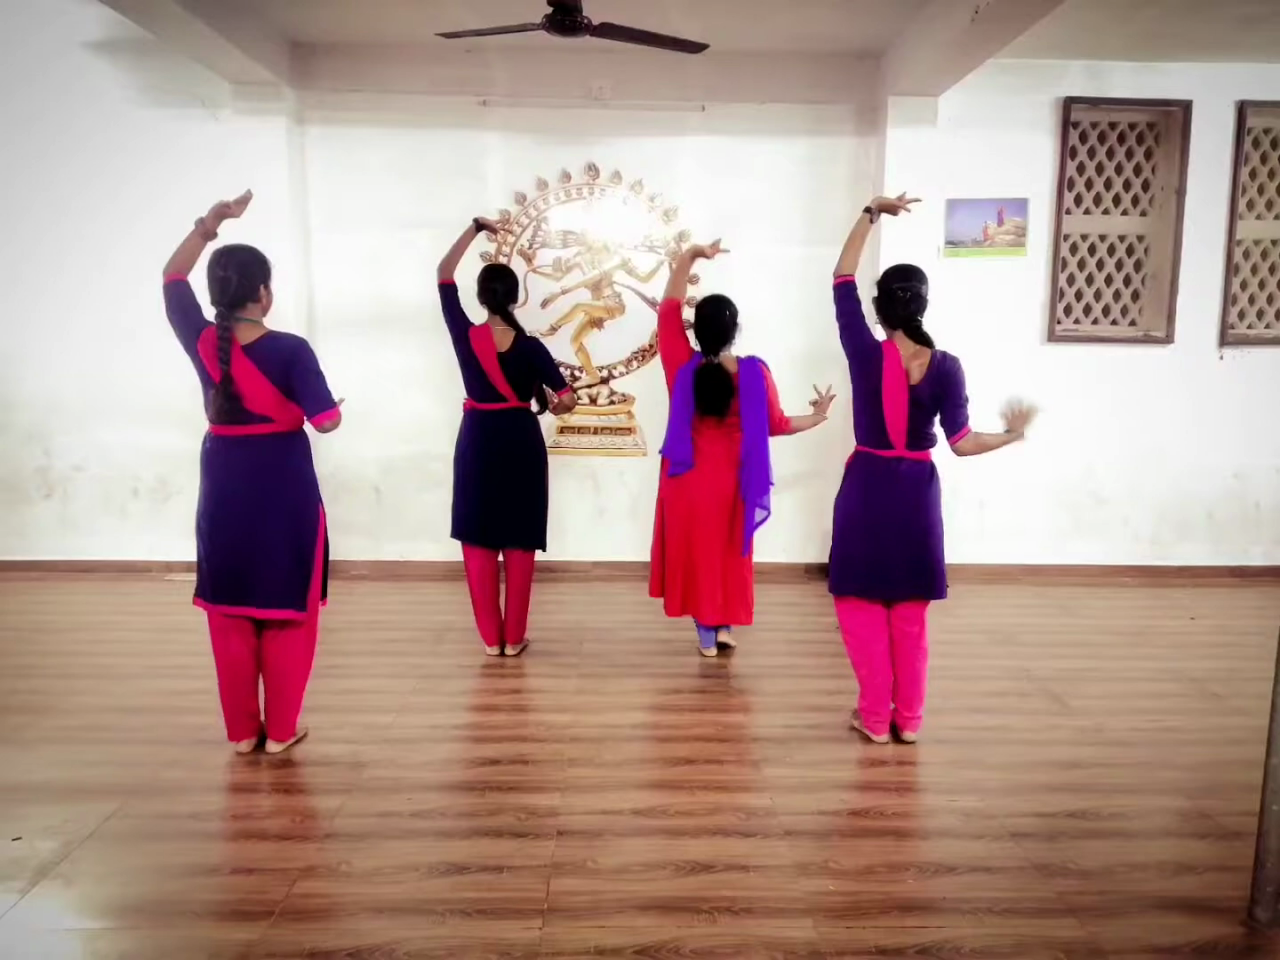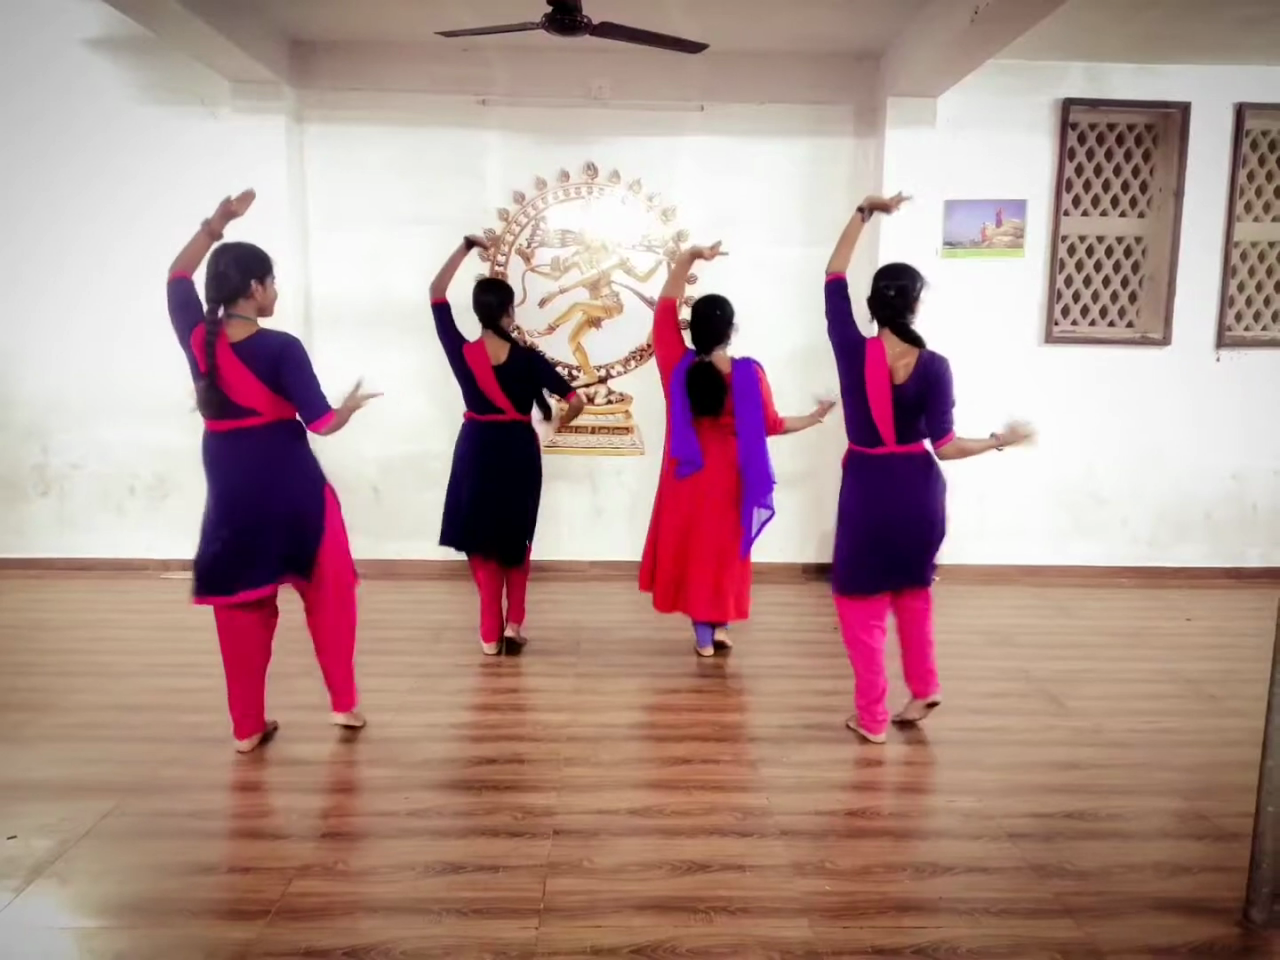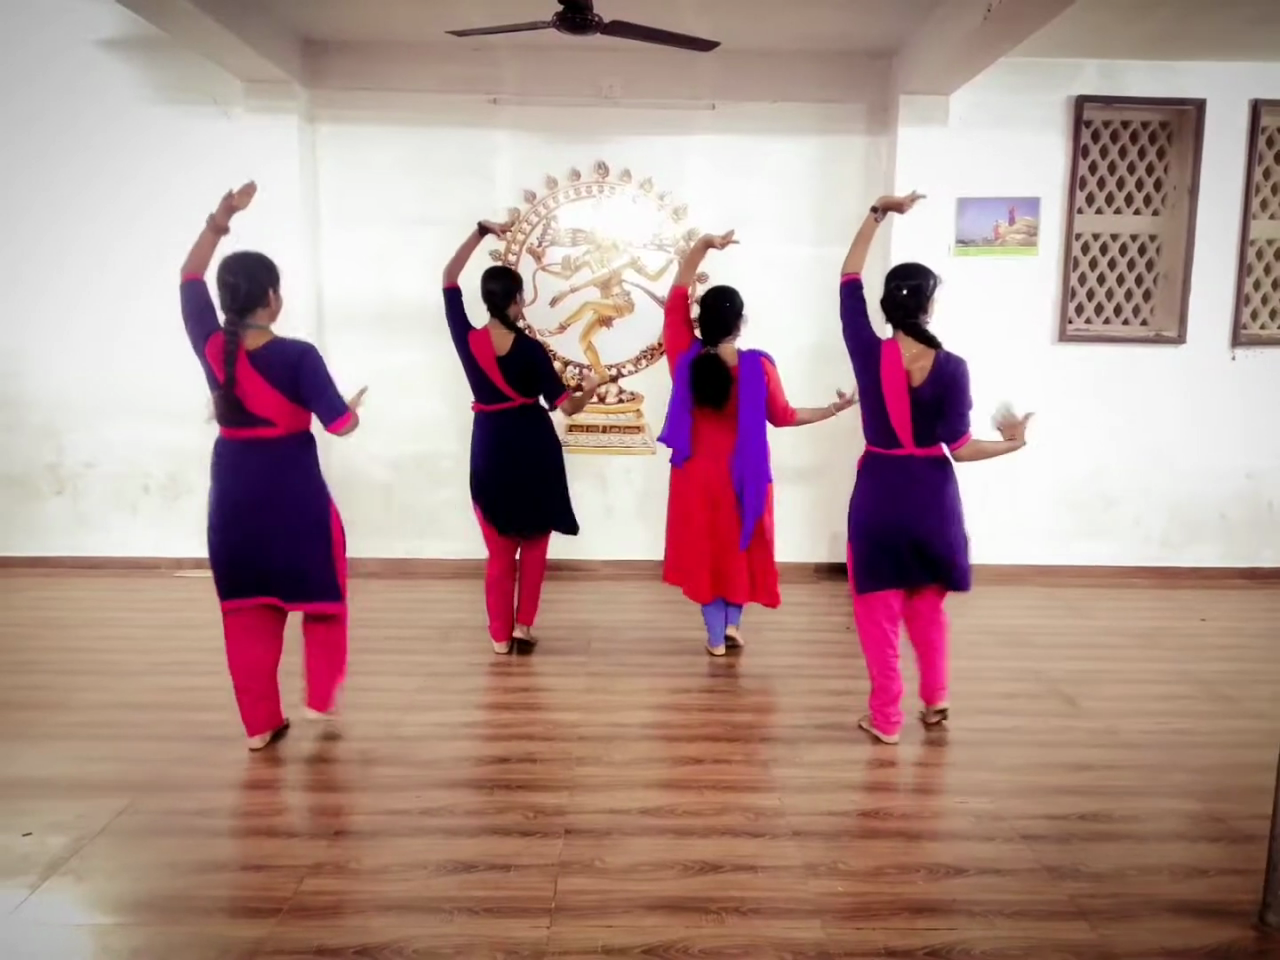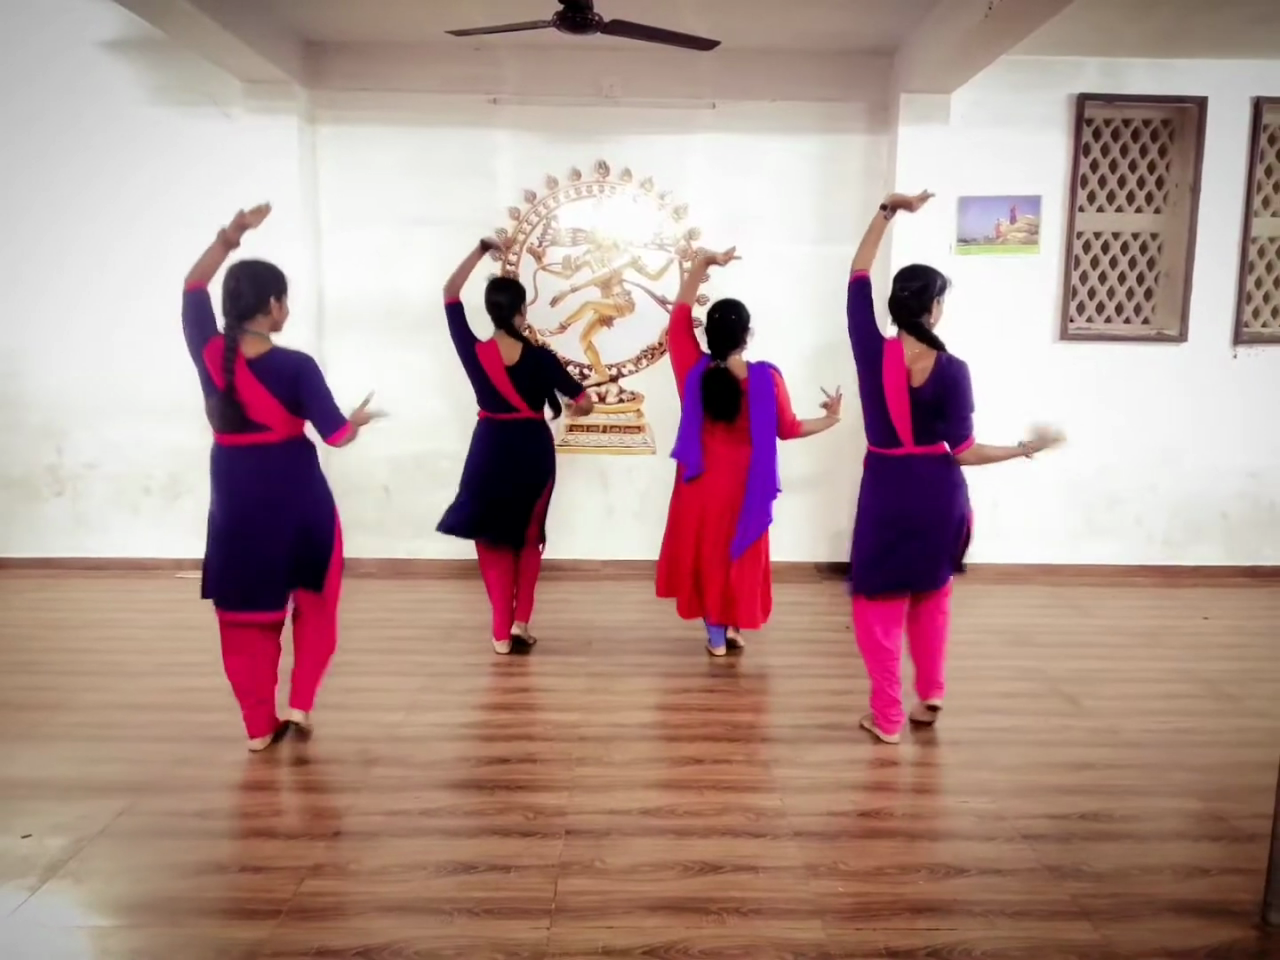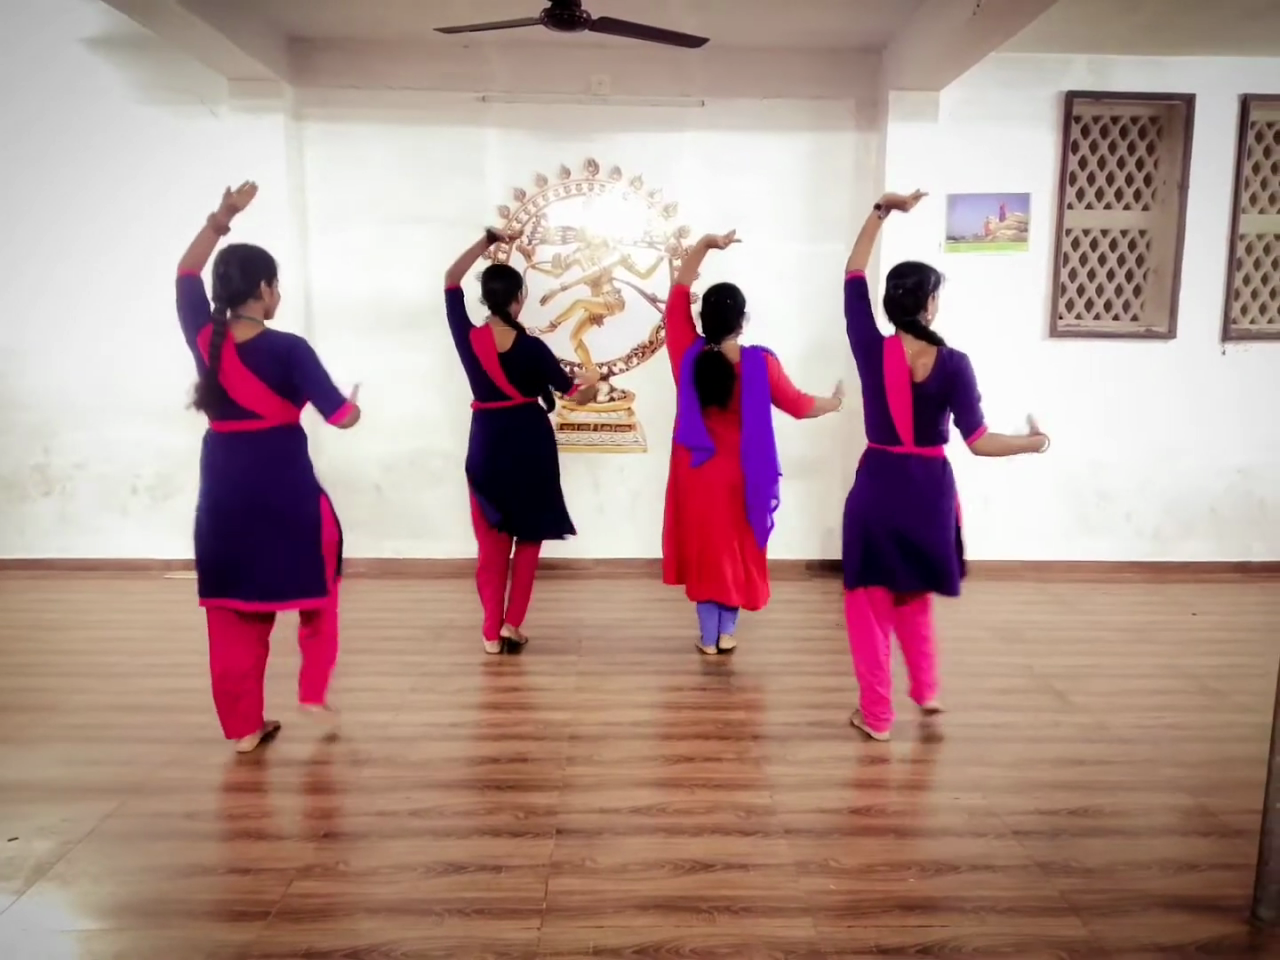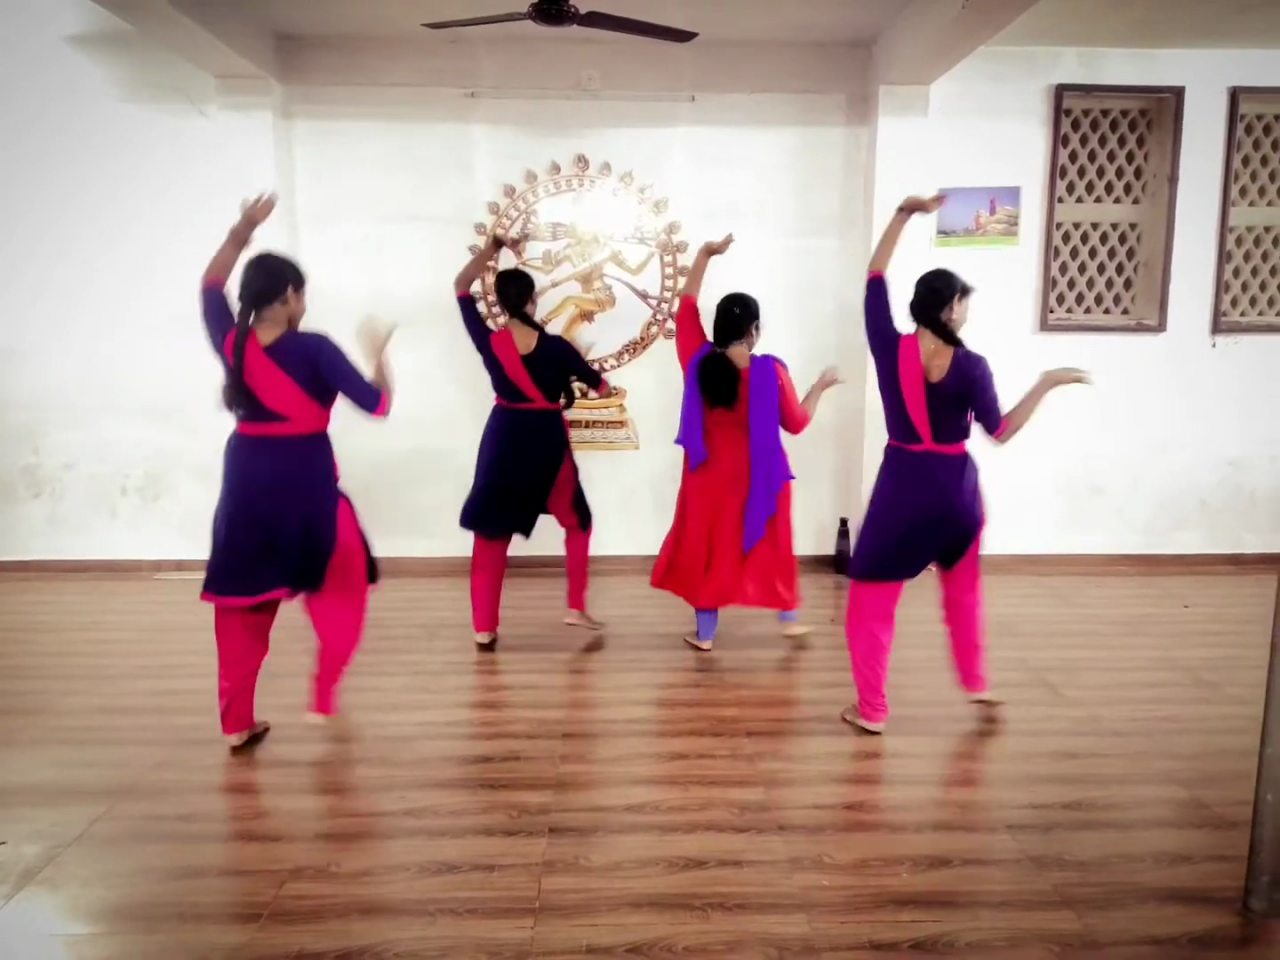
dt=0.4s
person 1, frame 1
left shoulder: (203, 343)
right shoulder: (290, 350)
left elbow: (172, 277)
right elbow: (326, 421)
left wrist: (210, 222)
right wrist: (332, 407)
left hip: (224, 488)
right hip: (284, 489)
left knee: (231, 612)
right knee: (287, 612)
left ankle: (242, 730)
right ankle: (281, 730)
person 1, frame 2
left shoulder: (197, 340)
right shoulder: (281, 348)
left elbow: (177, 276)
right elbow: (322, 423)
left wrist: (217, 222)
right wrist: (353, 401)
left hip: (230, 489)
right hip: (290, 484)
left knee: (241, 606)
right knee: (330, 589)
left ankle: (247, 727)
right ankle: (344, 703)
person 1, frame 3
left shoulder: (212, 346)
right shoulder: (297, 356)
left elbow: (191, 278)
right elbow: (341, 424)
left wrist: (221, 217)
right wrist: (351, 405)
left hip: (235, 494)
right hip: (295, 494)
left knee: (248, 609)
right knee: (322, 597)
left ankle: (260, 724)
right ankle: (320, 699)
person 1, frame 4
left shoulder: (210, 355)
right shoulder: (295, 366)
left elbow: (193, 286)
right elbow: (336, 435)
left wrist: (232, 234)
right wrist: (359, 417)
left hip: (236, 500)
right hip: (297, 495)
left knee: (245, 612)
right knee: (316, 602)
left ankle: (259, 725)
right ankle: (301, 702)
person 1, frame 5
left shoulder: (203, 339)
right shoulder: (287, 349)
left elbow: (187, 273)
right elbow: (343, 416)
left wrist: (222, 216)
right wrist: (352, 405)
left hip: (223, 491)
right hip: (286, 490)
left knee: (234, 613)
right knee: (315, 594)
left ankle: (244, 727)
right ankle: (313, 693)
person 1, frame 6
left shoulder: (232, 344)
right shoulder: (313, 348)
left elbow: (211, 287)
right elbow: (377, 405)
left wrist: (243, 231)
right wrist: (377, 353)
left hip: (246, 487)
right hip: (306, 488)
left knee: (244, 611)
right knee: (341, 594)
left ankle: (238, 723)
right ankle: (322, 701)
person 2, frame 1
left shoulder: (865, 353)
right shoulder: (945, 367)
left elbow: (842, 279)
right elbow: (962, 443)
left wrist: (872, 213)
right wrist: (1013, 432)
left hip: (867, 487)
right hip: (917, 491)
left knee: (862, 607)
right knee: (910, 613)
left ankle: (874, 717)
right ankle: (909, 718)
person 2, frame 2
left shoulder: (853, 351)
right shoulder: (933, 367)
left elbow: (834, 277)
right elbow: (945, 447)
left wrist: (865, 212)
right wrist: (1005, 439)
left hip: (866, 488)
right hip: (917, 489)
left knee: (862, 607)
right knee: (912, 594)
left ankle: (872, 718)
right ankle: (924, 689)
person 2, frame 3
left shoulder: (868, 352)
right shoulder: (950, 368)
left elbow: (849, 280)
right elbow: (960, 448)
left wrist: (878, 213)
right wrist: (1011, 441)
left hip: (879, 490)
right hip: (932, 493)
left knee: (878, 609)
right knee: (926, 602)
left ankle: (885, 718)
right ankle: (935, 696)
person 2, frame 4
left shoulder: (872, 352)
right shoulder: (952, 370)
left elbow: (858, 276)
right elbow: (964, 450)
left wrist: (887, 211)
right wrist: (1030, 446)
left hip: (885, 490)
right hip: (938, 491)
left knee: (876, 609)
right knee: (929, 597)
left ankle: (887, 718)
right ankle: (931, 694)
person 2, frame 5
left shoulder: (871, 350)
right shoulder: (953, 364)
left elbow: (853, 277)
right elbow: (979, 441)
left wrist: (881, 211)
right wrist: (1030, 443)
left hip: (877, 488)
right hip: (930, 491)
left knee: (868, 604)
right knee: (914, 600)
left ankle: (876, 716)
right ankle: (926, 690)
person 2, frame 6
left shoulder: (889, 349)
right shoulder: (971, 366)
left elbow: (876, 278)
right elbow: (999, 433)
left wrist: (904, 213)
right wrist: (1045, 385)
left hip: (901, 483)
right hip: (955, 487)
left knee: (870, 600)
right knee: (963, 586)
left ankle: (871, 709)
right ankle: (976, 682)
person 3, frame 1
left shoulder: (465, 336)
right shoulder: (530, 347)
left elbow: (443, 274)
right elbow: (567, 401)
left wrist: (476, 227)
right wrist: (545, 402)
left hip: (477, 441)
right hip: (521, 442)
left knee: (479, 544)
right knee: (519, 544)
left ankle: (491, 637)
right ankle: (514, 637)
person 3, frame 2
left shoulder: (460, 351)
right shoulder: (527, 359)
left elbow: (436, 292)
right elbow: (575, 402)
left wrist: (468, 245)
right wrist: (561, 422)
left hip: (476, 452)
right hip: (519, 453)
left knee: (481, 548)
right knee: (513, 544)
left ankle: (490, 636)
right ankle: (513, 626)
person 3, frame 3
left shoulder: (466, 340)
right shoulder: (530, 349)
left elbow: (449, 278)
right elbow: (565, 405)
left wrist: (480, 231)
right wrist: (590, 390)
left hip: (489, 444)
right hip: (532, 443)
left knee: (500, 545)
right knee: (534, 540)
left ankle: (501, 634)
right ankle: (523, 626)
person 3, frame 4
left shoulder: (473, 352)
right shoulder: (539, 357)
left elbow: (450, 293)
right elbow: (585, 404)
left wrist: (482, 249)
right wrist: (575, 405)
left hip: (489, 451)
right hip: (533, 452)
left knee: (492, 545)
right knee: (526, 541)
left ankle: (502, 633)
right ankle: (520, 623)
person 3, frame 5
left shoulder: (467, 337)
right shoulder: (531, 347)
left elbow: (452, 279)
right elbow: (576, 395)
left wrist: (489, 239)
right wrist: (591, 382)
left hip: (486, 444)
right hip: (530, 442)
left knee: (491, 544)
right knee: (528, 540)
left ankle: (492, 632)
right ankle: (512, 625)
person 3, frame 6
left shoulder: (489, 342)
right shoulder: (555, 347)
left elbow: (461, 288)
right elbow: (603, 389)
left wrist: (493, 246)
right wrist: (575, 375)
left hip: (503, 439)
right hip: (548, 441)
left knee: (490, 538)
right knee: (577, 524)
left ankle: (484, 628)
right ankle: (576, 607)
person 4, frame 1
left shoulder: (682, 368)
right shoulder: (755, 372)
left elbow: (668, 308)
right elbow: (776, 425)
left wrist: (691, 255)
right wrist: (818, 415)
left hip: (689, 481)
right hip: (732, 481)
left knee: (695, 550)
right knee: (728, 551)
left ankle: (707, 638)
right ankle: (723, 628)
person 4, frame 2
left shoulder: (676, 366)
right shoulder: (749, 373)
left elbow: (665, 308)
right elbow: (770, 425)
left wrist: (690, 256)
right wrist: (815, 417)
left hip: (688, 481)
right hip: (731, 480)
left knee: (692, 550)
right knee: (726, 551)
left ankle: (704, 637)
right ankle: (720, 627)
person 4, frame 3
left shoulder: (684, 358)
right shoulder: (758, 366)
left elbow: (677, 296)
right elbow: (782, 416)
left wrist: (704, 244)
right wrist: (834, 409)
left hip: (696, 473)
right hip: (742, 475)
left knee: (708, 548)
right knee: (741, 545)
left ankle: (715, 638)
right ankle: (732, 624)
person 4, frame 4
left shoulder: (692, 372)
right shoulder: (766, 378)
left elbow: (679, 315)
right elbow: (787, 429)
left wrist: (705, 261)
right wrist: (830, 419)
left hip: (701, 486)
right hip: (746, 488)
left knee: (703, 557)
right knee: (741, 559)
left ankle: (716, 637)
right ankle: (733, 625)
person 4, frame 5
left shoulder: (686, 354)
right shoulder: (760, 362)
left elbow: (678, 295)
right elbow: (798, 406)
left wrist: (705, 244)
right wrist: (834, 401)
left hip: (695, 472)
right hip: (742, 474)
left knee: (705, 547)
right knee: (738, 548)
left ankle: (708, 638)
right ankle: (727, 632)
person 4, frame 6
left shoulder: (697, 360)
right shoulder: (770, 371)
left elbow: (685, 307)
right elbow: (797, 422)
left wrist: (707, 252)
right wrist: (820, 386)
left hip: (710, 474)
right hip: (761, 477)
left knee: (705, 544)
right knee: (767, 544)
left ankle: (704, 632)
right ankle: (789, 618)
